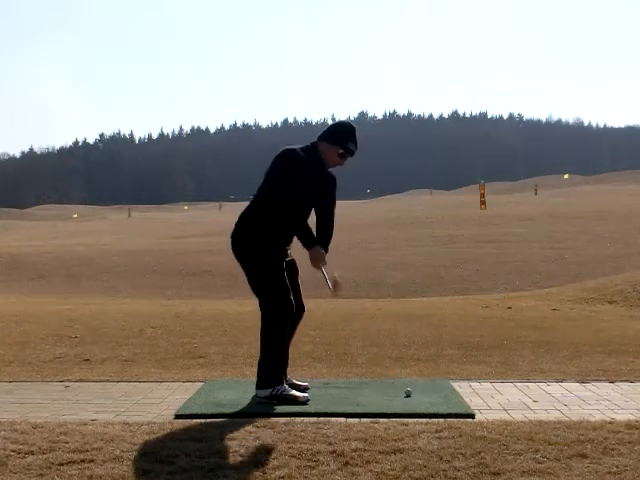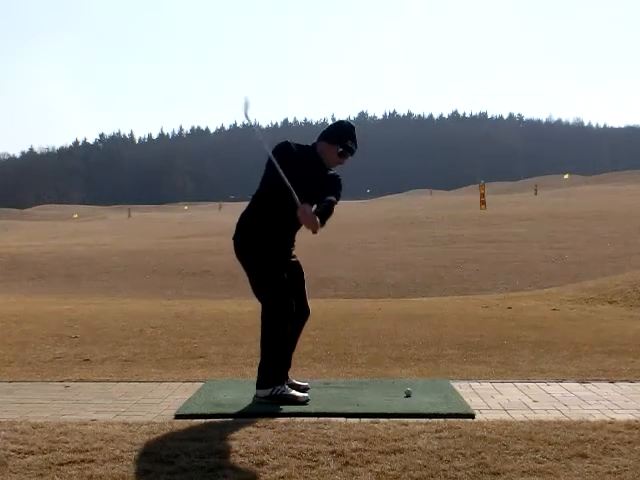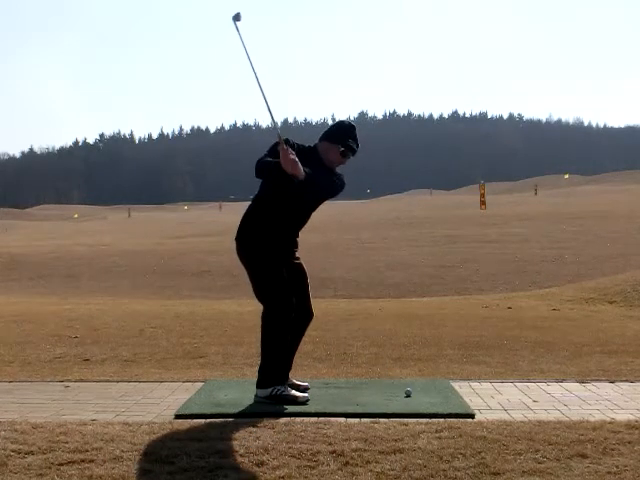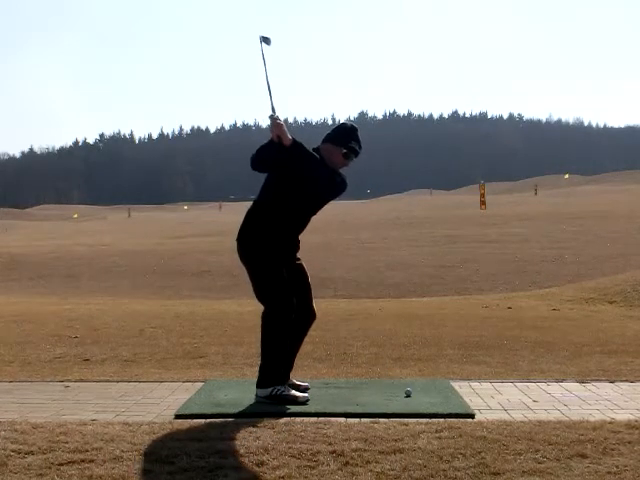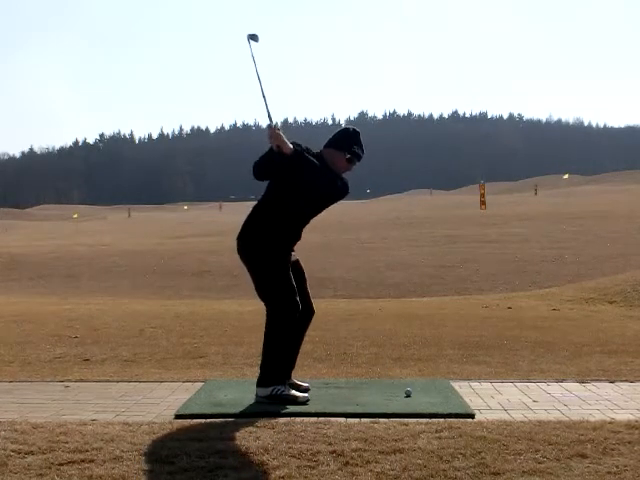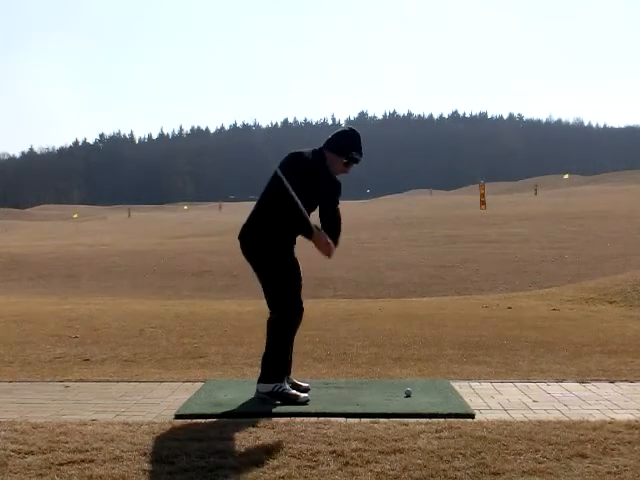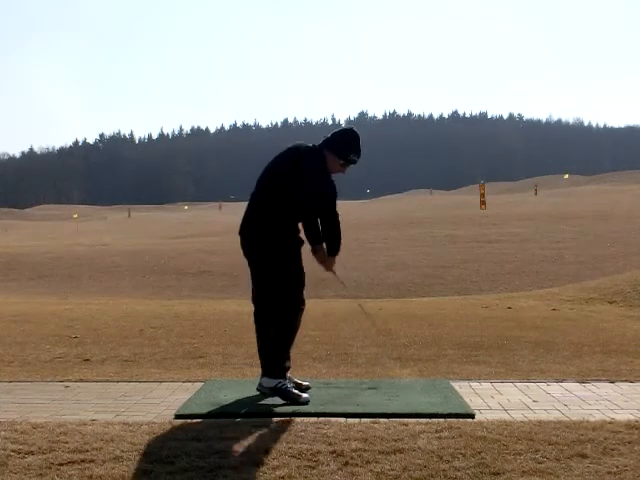
dt=0.4s
person 1, frame 1
left shoulder: (326, 179)
right shoulder: (292, 158)
left elbow: (326, 216)
right elbow: (288, 208)
left wrist: (321, 248)
right wrist: (311, 246)
left hip: (276, 244)
right hip: (253, 241)
left knee: (294, 308)
right knee: (279, 307)
left ankle: (278, 375)
right ankle: (268, 384)
person 1, frame 2
left shoulder: (331, 180)
right shoulder: (288, 152)
left elbow: (328, 203)
right elbow: (274, 189)
left wrist: (316, 215)
right wrist: (299, 209)
left hip: (282, 244)
right hip: (254, 240)
left knee: (299, 310)
right knee: (279, 306)
left ankle: (279, 375)
right ankle: (268, 384)
person 1, frame 3
left shoulder: (334, 179)
right shoulder: (288, 148)
left elbow: (322, 187)
right elbow: (261, 169)
left wrist: (301, 173)
right wrist: (282, 165)
left hip: (285, 245)
right hip: (256, 240)
left knee: (302, 311)
right knee: (279, 306)
left ankle: (280, 375)
right ankle: (268, 384)
person 1, frame 4
left shoulder: (336, 182)
right shoulder: (287, 154)
left elbow: (316, 171)
right elbow: (257, 162)
left wrist: (290, 142)
right wrist: (276, 141)
left hip: (286, 247)
right hip: (257, 242)
left knee: (304, 312)
right knee: (280, 307)
left ankle: (280, 375)
right ankle: (268, 385)
person 1, frame 5
left shoulder: (338, 185)
right shoulder: (296, 158)
left elbow: (318, 178)
right elbow: (260, 172)
left wrist: (290, 150)
right wrist: (277, 150)
left hip: (282, 247)
right hip: (257, 243)
left knee: (303, 311)
right knee: (286, 308)
left ankle: (282, 376)
right ankle: (269, 384)
person 1, frame 6
left shoulder: (331, 185)
right shoulder: (300, 162)
left elbow: (332, 217)
right elbow: (282, 203)
left wrist: (329, 239)
right wrist: (314, 233)
left hip: (277, 241)
right hip: (263, 239)
left knee: (287, 307)
right knee: (290, 307)
left ankle: (280, 375)
right ankle: (270, 381)
person 1, frame 7
left shoulder: (299, 154)
right shoulder: (319, 178)
right elbow: (329, 219)
left wrist: (315, 244)
right wrist: (330, 253)
left hip: (253, 235)
right hip: (277, 238)
left knee: (267, 305)
right knee: (291, 305)
left ankle: (272, 373)
right ankle: (274, 376)
